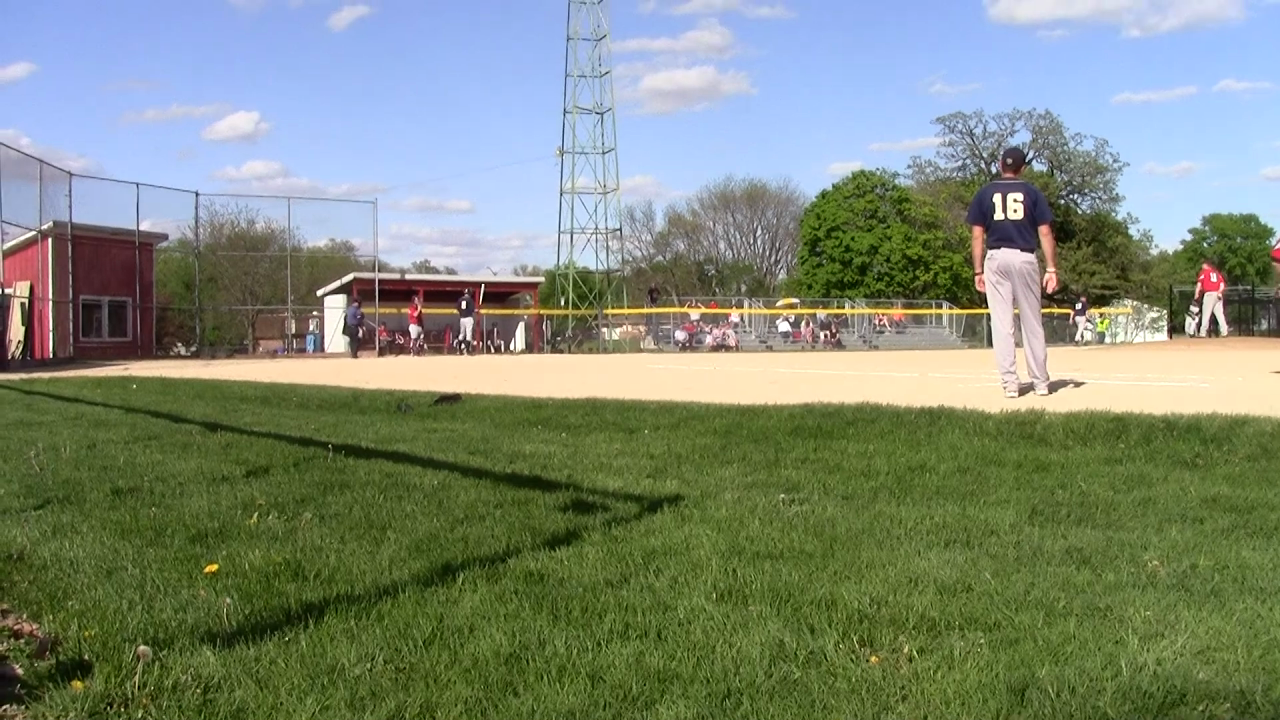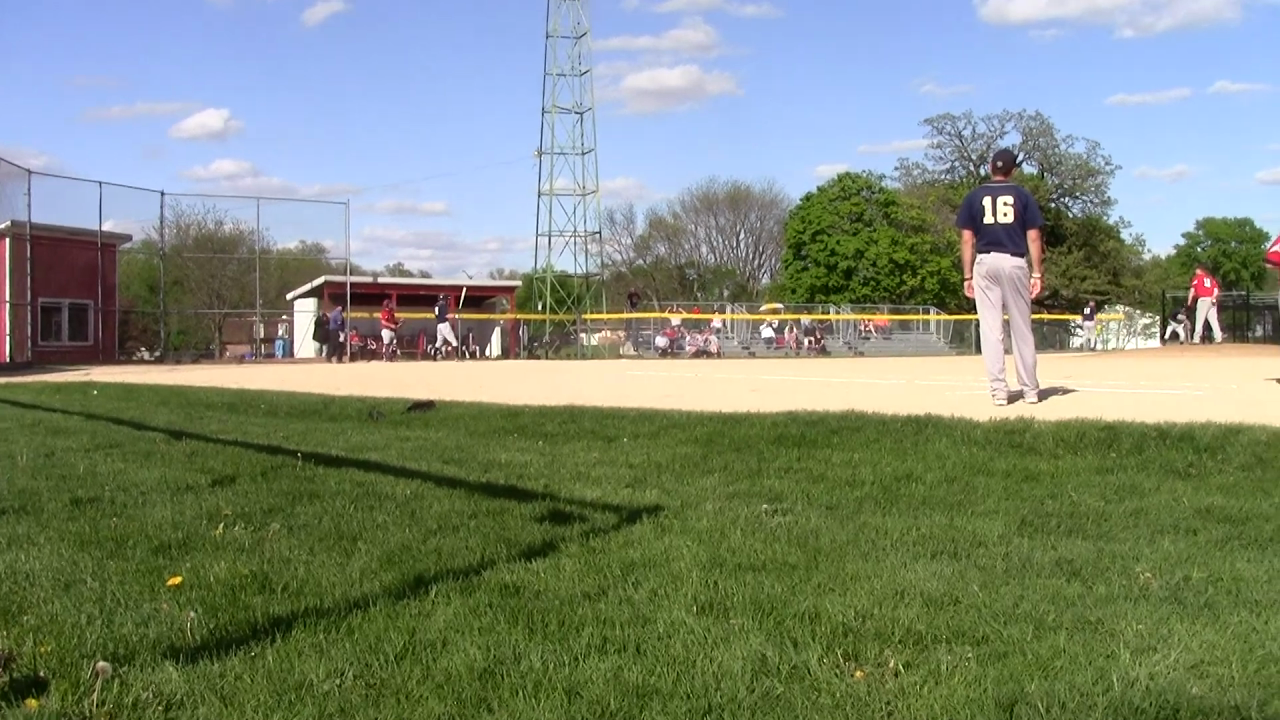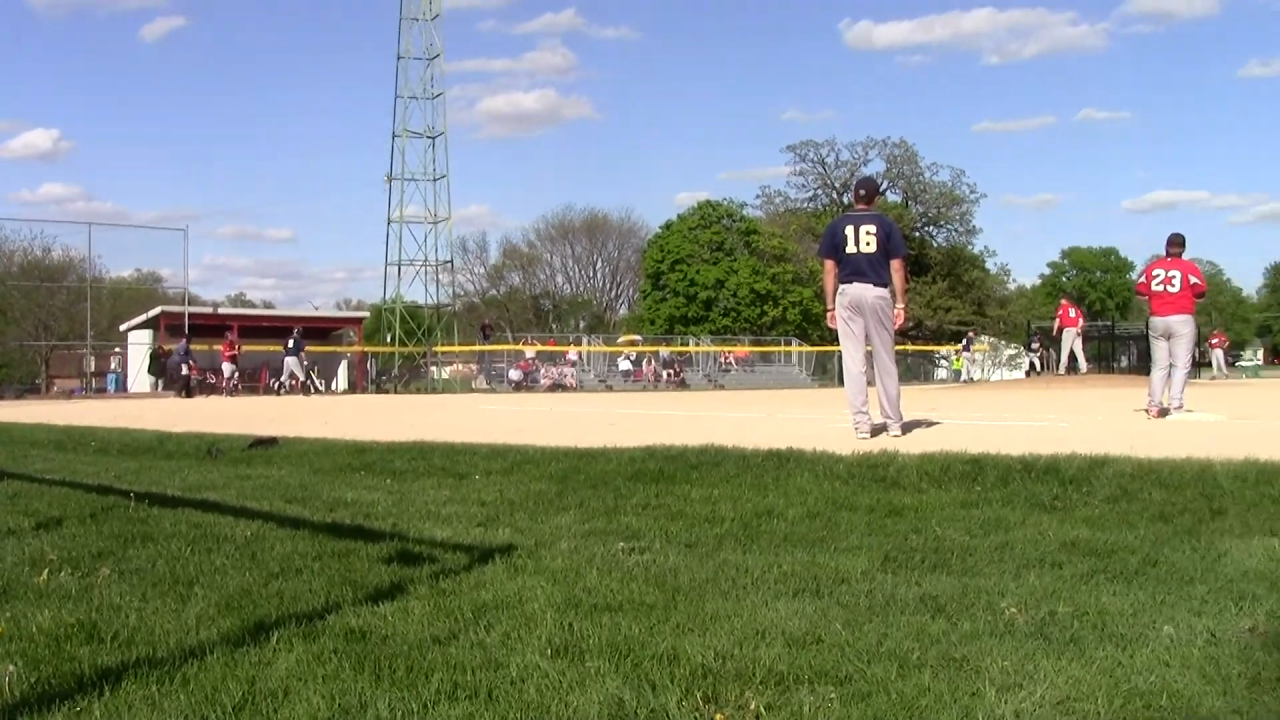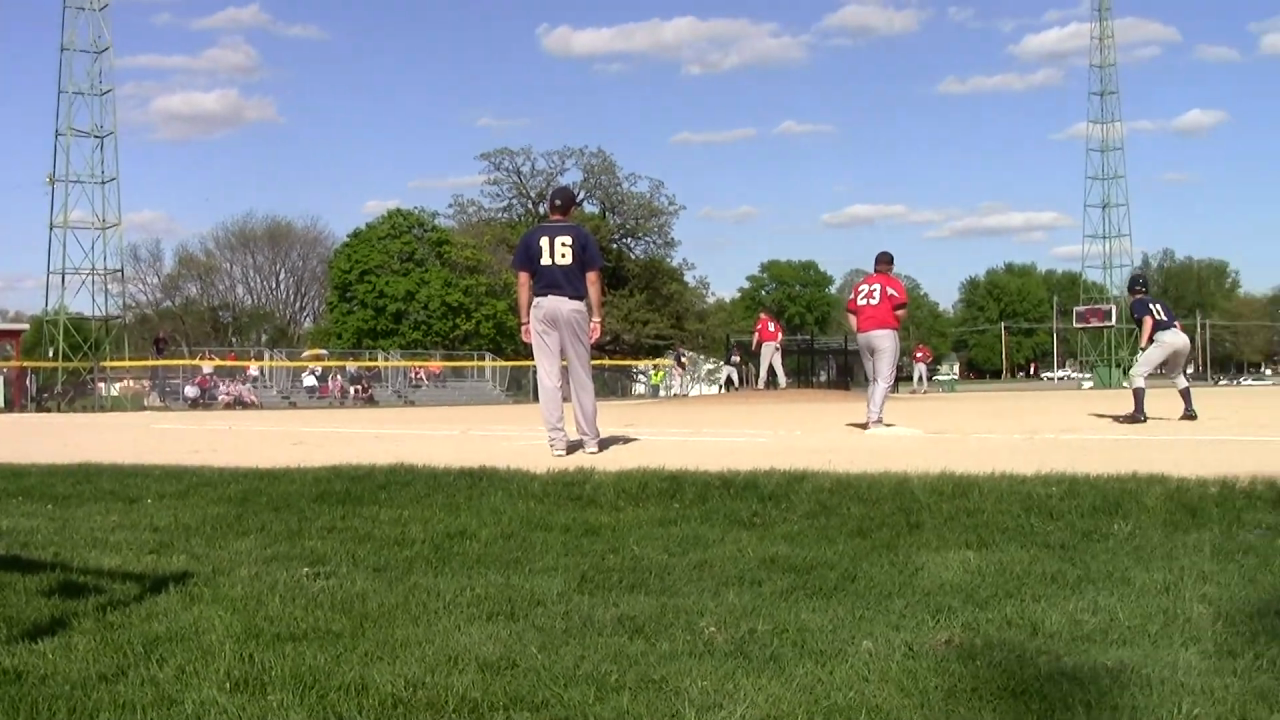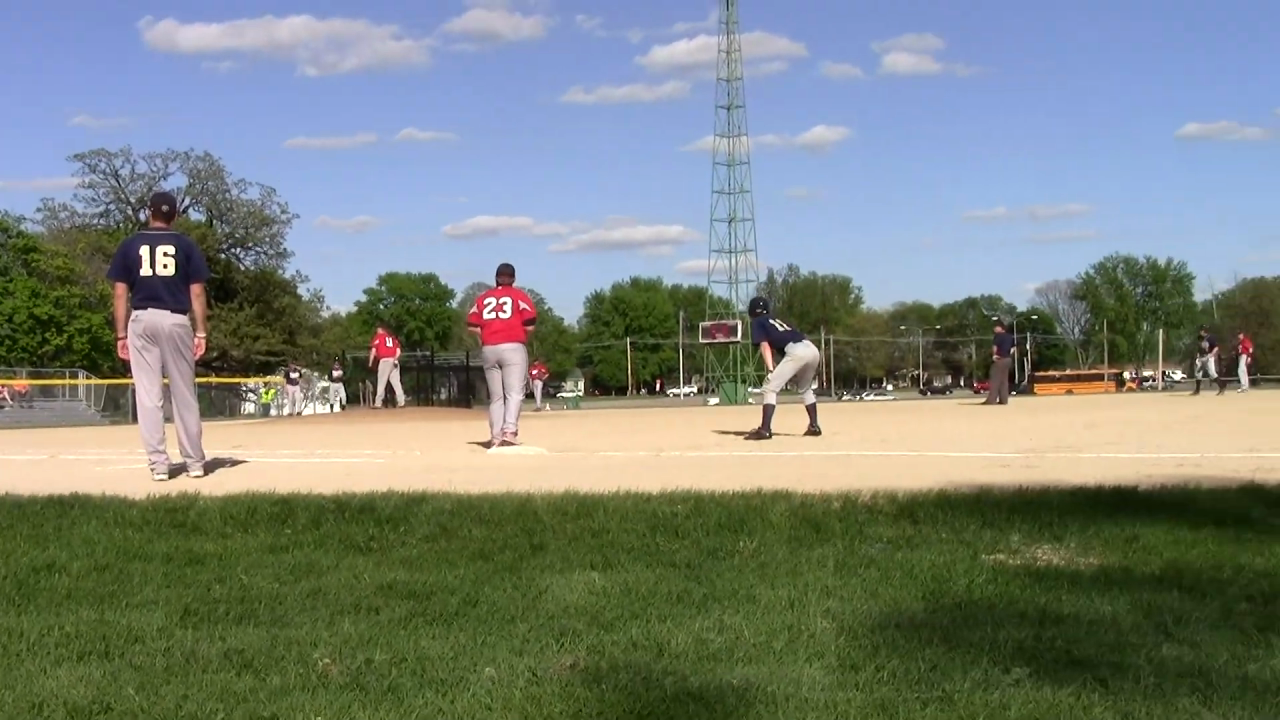
dt=0.7s
person 1, frame 1
left shoulder: (985, 193)
right shoulder: (1032, 192)
left elbow: (977, 235)
right elbow: (1045, 232)
left wrist: (978, 270)
right wrist: (1051, 268)
left hip: (996, 259)
right hip: (1025, 259)
left knee: (1002, 323)
right knee: (1032, 322)
left ankle: (1010, 383)
right ankle: (1040, 382)
person 1, frame 2
left shoulder: (974, 196)
right shoulder: (1023, 196)
left elbow: (967, 239)
right elbow: (1033, 237)
left wrist: (967, 275)
right wrist: (1037, 273)
left hip: (985, 263)
right hip: (1015, 264)
left knee: (990, 329)
right knee: (1021, 328)
left ankle: (998, 390)
right ankle: (1030, 389)
person 1, frame 3
left shoulder: (836, 225)
right shoulder: (886, 224)
left elbow: (829, 269)
right elbow: (897, 267)
left wrist: (830, 306)
right wrist: (900, 303)
left hip: (847, 294)
right hip: (878, 294)
left knee: (853, 361)
right knee: (885, 360)
left ankle: (861, 423)
right ankle: (893, 422)
person 1, frame 4
left shoulder: (531, 237)
right shoulder: (582, 235)
left elbow: (523, 282)
right elbow: (593, 280)
left wrist: (524, 319)
right wrist: (596, 317)
left hip: (542, 307)
right hip: (573, 307)
left knee: (548, 376)
right knee: (581, 375)
left ankle: (557, 440)
right ankle: (590, 439)
person 1, frame 5
left shoulder: (129, 245)
right shoulder: (186, 245)
left elbow: (120, 294)
right elbow: (197, 293)
left wrist: (121, 334)
right wrist: (201, 332)
left hip: (141, 321)
right hip: (176, 321)
left knee: (148, 396)
right knee: (184, 394)
left ankle: (158, 463)
right ankle: (194, 462)
